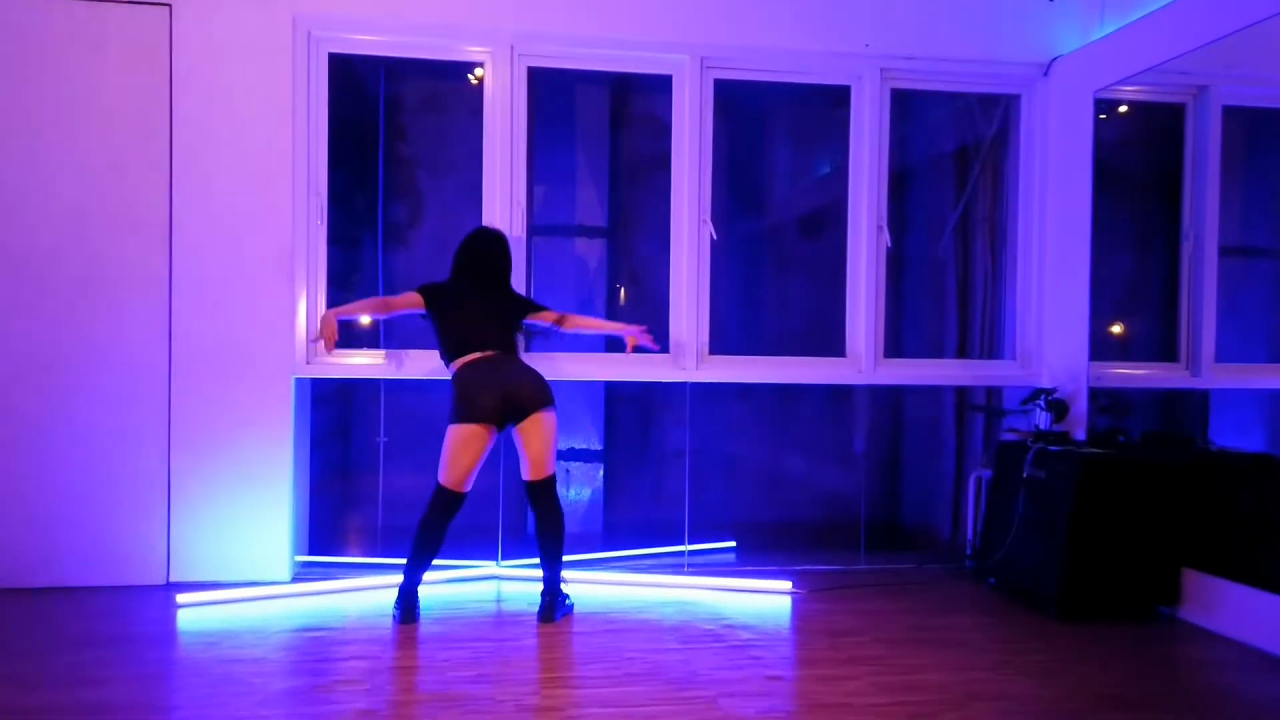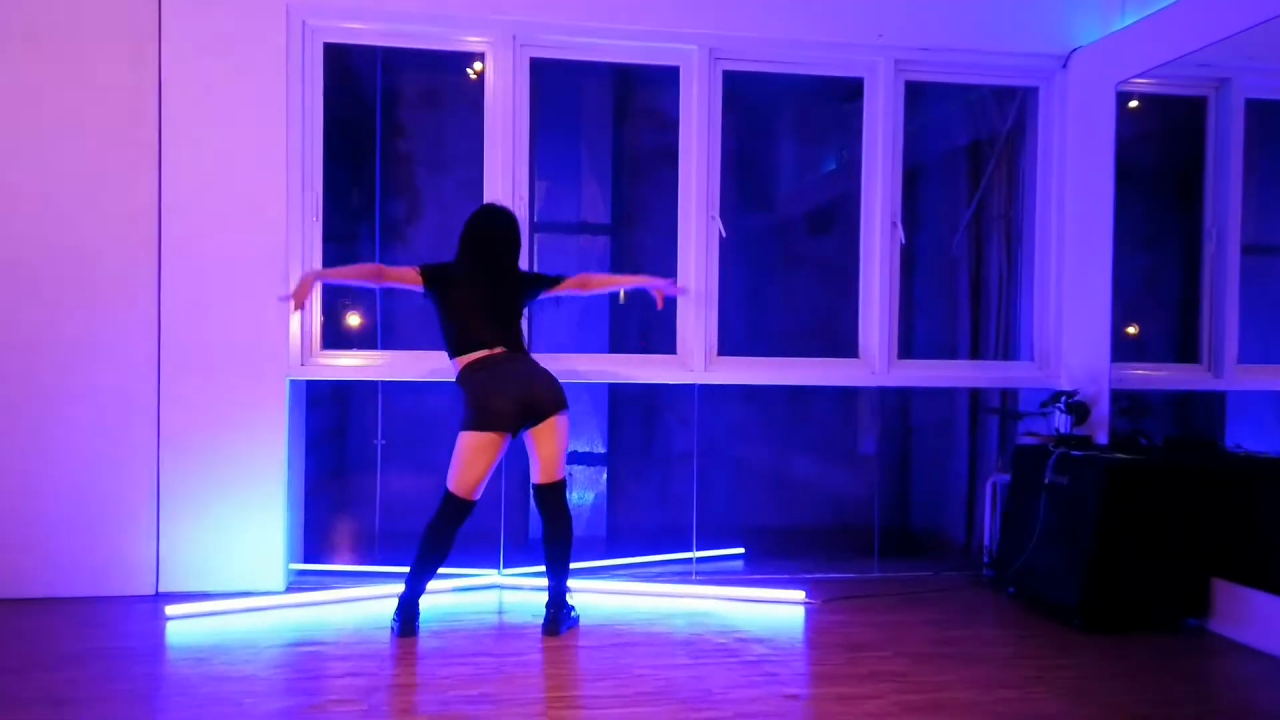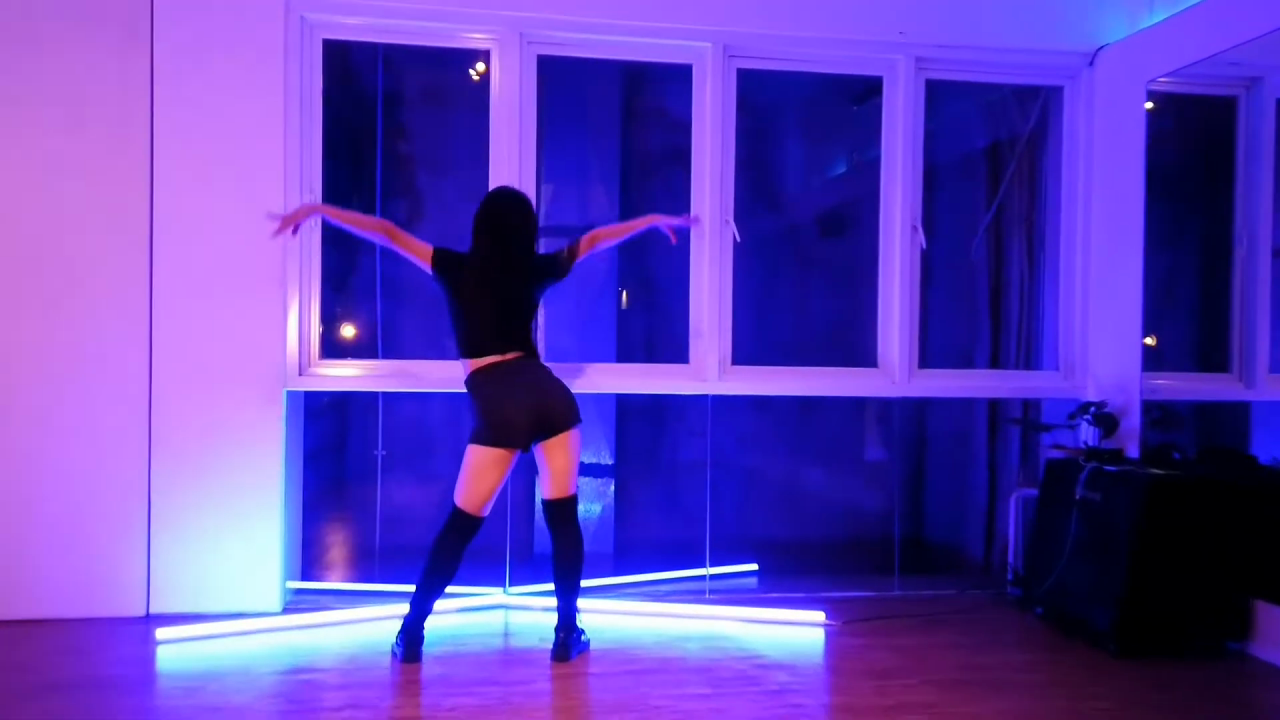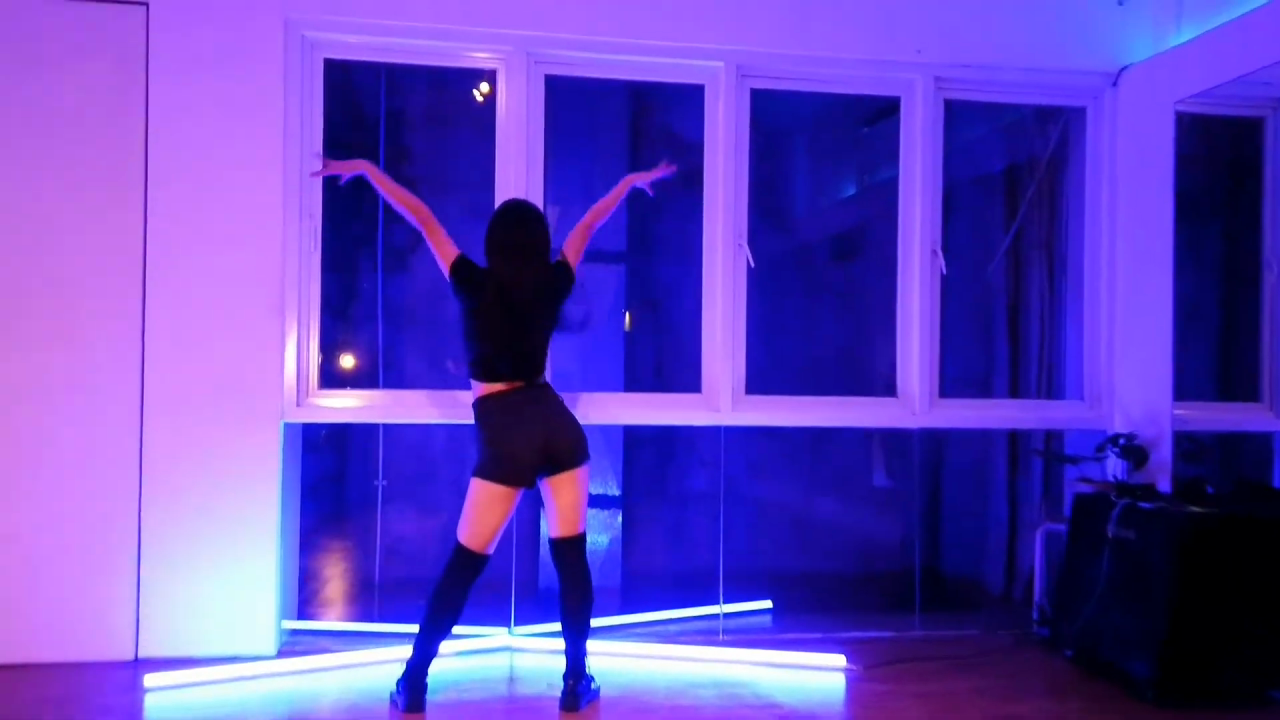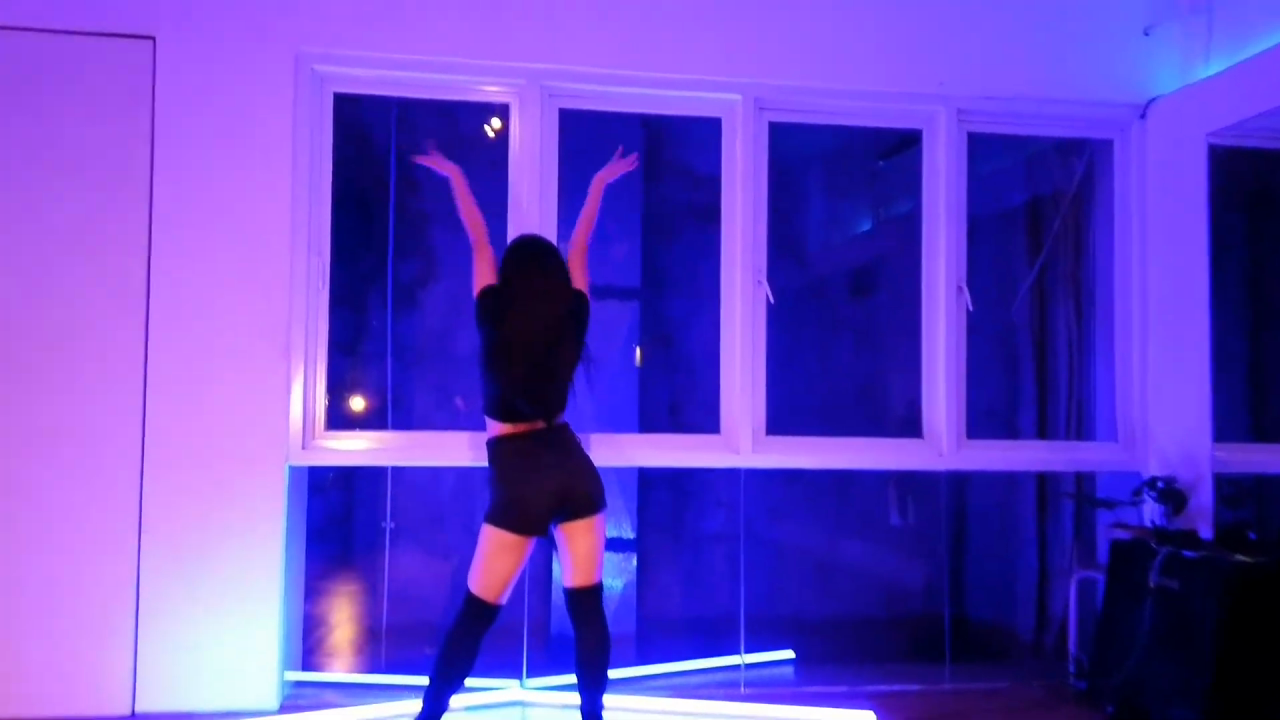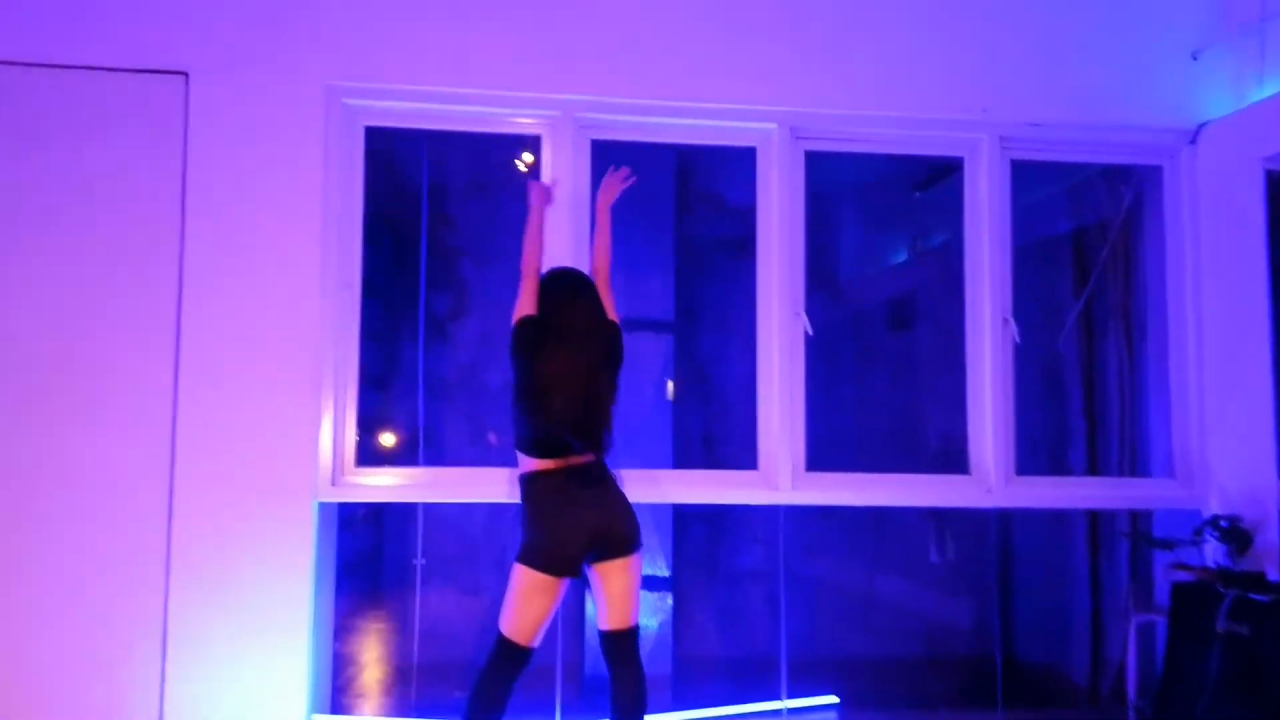
dt=0.2s
person 1, frame 1
left shoulder: (440, 296)
right shoulder: (511, 301)
left elbow: (386, 304)
right elbow: (564, 321)
right wrist: (623, 329)
left hip: (475, 390)
right hip: (528, 385)
left knee: (445, 501)
right knee: (543, 494)
left ankle: (408, 596)
right ankle: (552, 595)
person 1, frame 2
left shoulder: (444, 278)
right shoulder: (519, 282)
left elbow: (380, 274)
right elbow: (582, 283)
left wrist: (316, 275)
right wrist: (643, 280)
left hip: (487, 393)
right hip: (540, 386)
left knee: (454, 508)
right knee: (552, 498)
left ankle: (409, 608)
right ankle: (558, 607)
person 1, frame 3
left shoulder: (457, 269)
right shoulder: (535, 271)
left elbow: (390, 234)
right elbow: (592, 240)
left wrist: (318, 209)
right wrist: (654, 219)
left hip: (498, 404)
right hip: (550, 395)
left knee: (461, 525)
right knee: (563, 516)
left ankle: (412, 632)
right ankle: (567, 631)
person 1, frame 4
left shoulder: (475, 286)
right shoulder: (552, 286)
left elbow: (422, 219)
right elbow: (585, 228)
left wrist: (366, 168)
right wrist: (630, 182)
left hip: (505, 434)
right hip: (558, 425)
left knee: (465, 562)
right knee: (571, 555)
left ankle: (415, 679)
right ankle: (576, 679)
person 1, frame 5
left shoulder: (495, 321)
right shoulder: (572, 319)
left elbow: (479, 242)
right elbow: (579, 250)
left wrist: (454, 176)
right wrist: (599, 185)
left hip: (518, 481)
right hip: (573, 470)
left knee: (476, 613)
right knee: (586, 606)
person 1, frame 6
left shoulder: (530, 354)
right shoulder: (607, 352)
left elbow: (530, 275)
right elbow: (602, 278)
left wrist: (537, 206)
left hip: (552, 517)
right hip: (609, 509)
left knee: (510, 653)
right knee: (622, 648)
